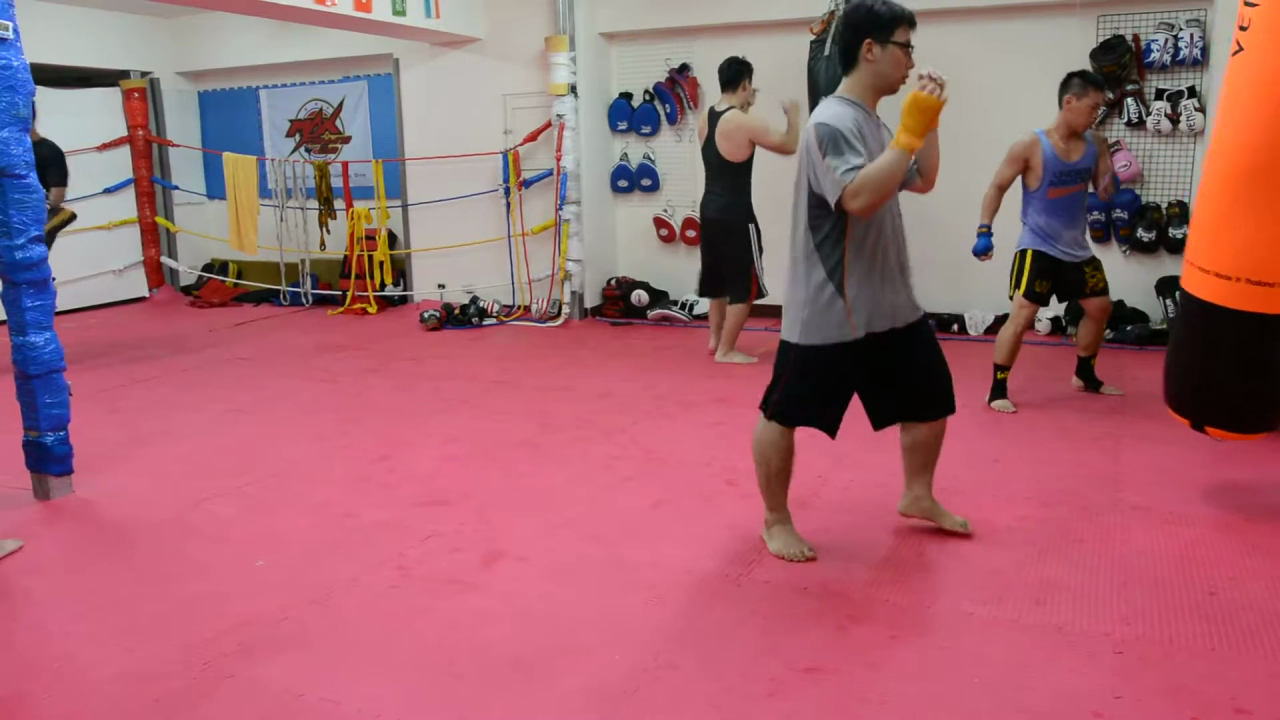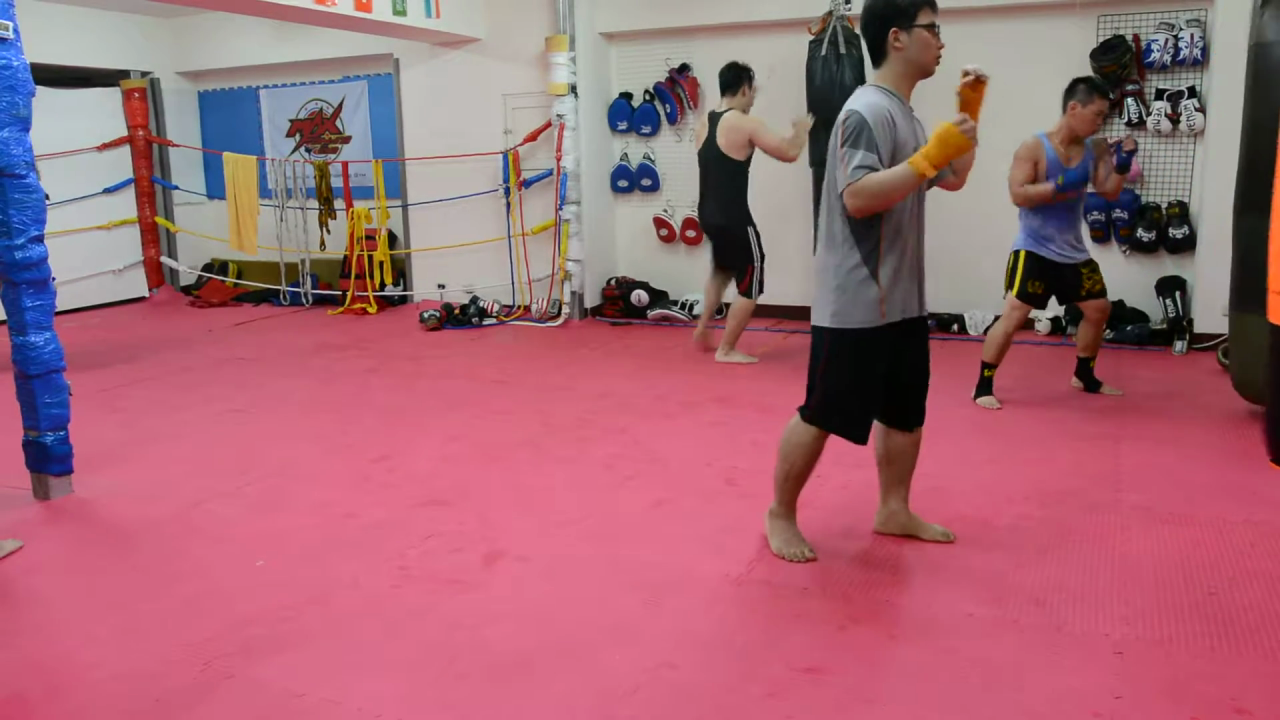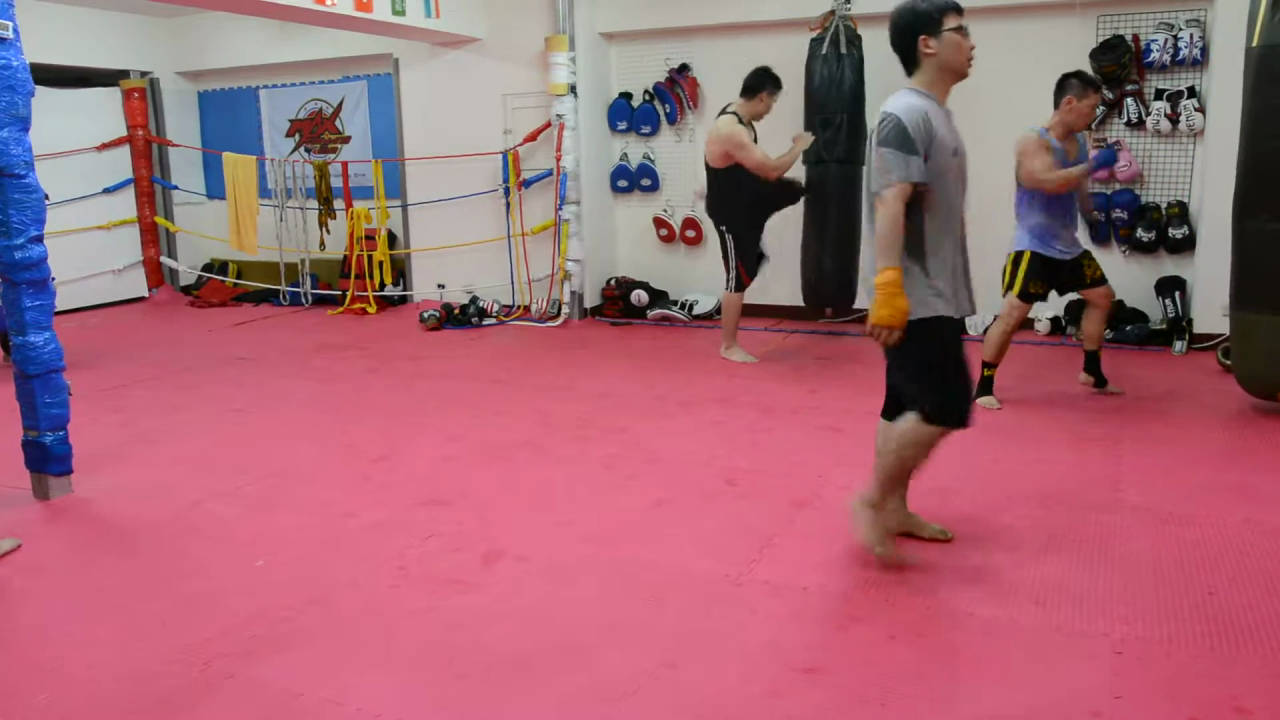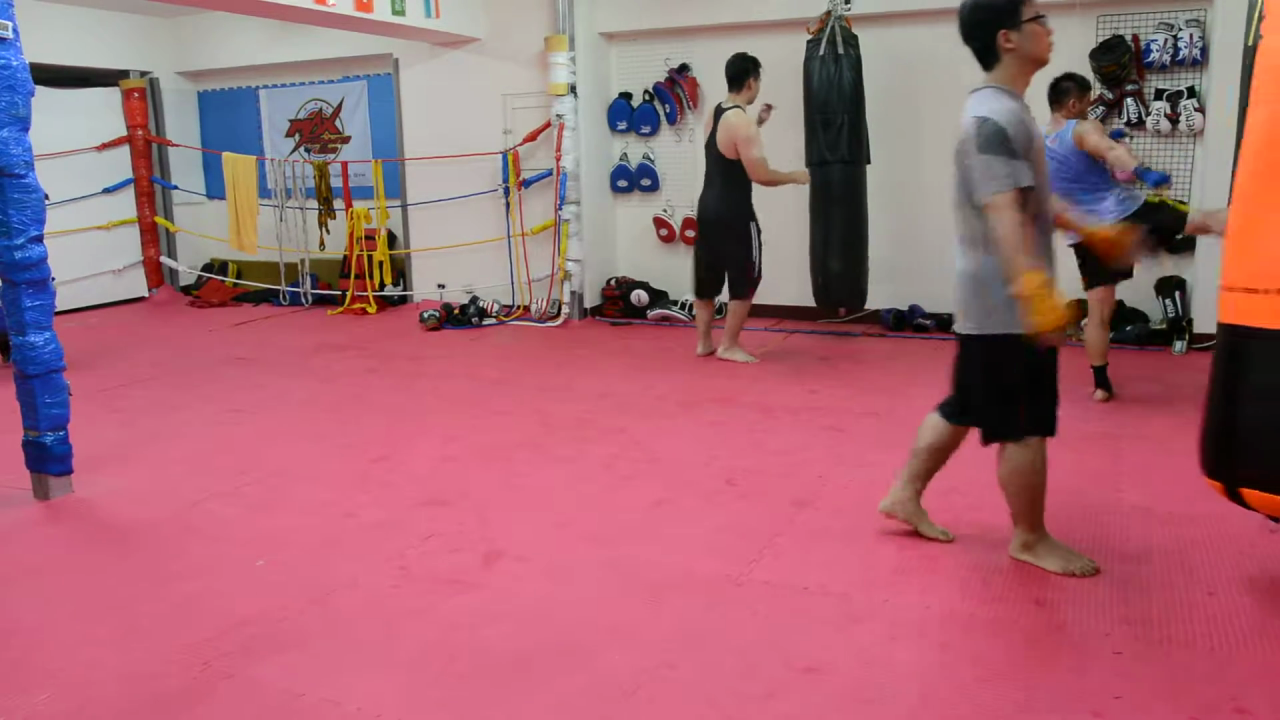
dt=0.5s
person 1, frame 1
left shoulder: (876, 123)
right shoulder: (831, 123)
left elbow: (922, 181)
right elbow: (858, 198)
left wrist: (929, 122)
right wrist: (909, 131)
left hip: (889, 306)
right hip: (827, 313)
left knee: (931, 401)
right knee: (782, 413)
left ankle: (918, 496)
right ankle: (776, 520)
person 1, frame 2
left shoulder: (906, 114)
right shoulder: (865, 111)
left elbow: (951, 179)
right elbow: (857, 197)
left wrist: (966, 114)
right wrist: (931, 155)
left hip: (902, 299)
right hip: (854, 302)
left knee: (905, 412)
right knee: (822, 413)
left ankle: (894, 511)
right ankle: (780, 515)
person 1, frame 3
left shoulder: (939, 116)
right shoulder: (904, 116)
right elbow: (891, 205)
left wrist: (954, 294)
right wrist: (888, 286)
left hip: (940, 296)
right hip: (915, 298)
left knee: (908, 406)
right knee: (941, 409)
left ankle: (893, 509)
right ankle: (873, 503)
person 1, frame 4
left shoulder: (1005, 110)
right shoulder: (993, 118)
left elbow: (1032, 194)
right elbow: (1001, 212)
left wrist: (1092, 231)
right wrist: (1037, 291)
left hip: (994, 302)
right hip: (1007, 304)
left knee: (962, 409)
right knee: (1023, 426)
left ankle: (904, 498)
right ankle: (1031, 539)
person 2, frame 1
left shoulder: (1096, 143)
right shoulder: (1029, 147)
left elbow: (1102, 187)
right elbow: (997, 188)
left wrist: (1111, 185)
right wrist: (984, 232)
left hip: (1077, 249)
right hip: (1038, 248)
left knee: (1100, 308)
right knee: (1022, 316)
left ankle: (1085, 375)
right ankle: (998, 390)
person 2, frame 2
left shoulder: (1096, 148)
right shoulder: (1032, 148)
left elbow: (1109, 194)
right elbow: (1018, 195)
left wrist: (1123, 164)
right wrist: (1062, 183)
left hip: (1073, 252)
right hip: (1034, 250)
left knee: (1099, 310)
right knee: (1013, 316)
left ankle: (1084, 376)
right ankle: (984, 386)
person 2, frame 3
left shoulder: (1080, 141)
right shoulder: (1032, 142)
right elbow: (1050, 182)
right wrist: (1094, 164)
left hip: (1068, 246)
right hip: (1034, 247)
left knee: (1103, 298)
right knee: (1013, 315)
left ankle: (1092, 372)
right ankle: (984, 386)
person 2, frame 4
right shoulder: (1083, 130)
right elbow: (1115, 152)
right wrist: (1144, 171)
left hip: (1084, 234)
right hip: (1123, 212)
left knee: (1098, 310)
right knee: (1205, 220)
left ankle: (1102, 384)
person 3, frame 1
left shoulder: (706, 118)
right shoulder: (746, 122)
right elbow: (788, 145)
left wrist: (743, 108)
right wrist: (794, 115)
left hip: (710, 210)
right hip: (736, 215)
left knee: (716, 278)
right knee: (749, 286)
left ankle: (716, 338)
right ankle: (726, 350)
person 3, frame 2
left shoulder: (705, 122)
right shoulder: (743, 123)
right elbow: (789, 154)
right wrist: (802, 129)
left hip: (709, 213)
right hip: (733, 217)
left knee: (723, 266)
right knee: (751, 285)
left ankle: (703, 329)
right ankle: (727, 349)
person 3, frame 3
left shoulder: (738, 115)
right shoulder: (729, 132)
right elbow: (771, 170)
right wrist: (799, 146)
left hip: (749, 193)
right hip: (729, 211)
left knee: (792, 191)
right knee: (739, 278)
right ankle: (729, 346)
person 3, frame 4
left shoulder: (715, 114)
right shoulder: (741, 122)
right elbow: (759, 174)
left wrist: (756, 124)
right wrist: (793, 176)
left hip: (708, 209)
right hip: (735, 215)
left knee: (707, 280)
right knee: (745, 284)
left ankle: (704, 342)
right ankle: (728, 346)
